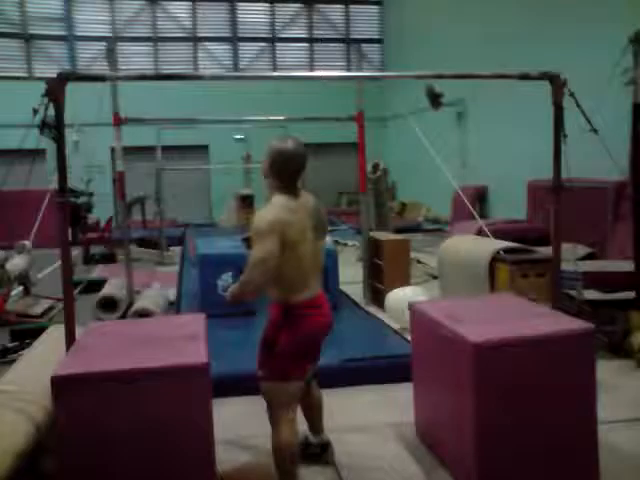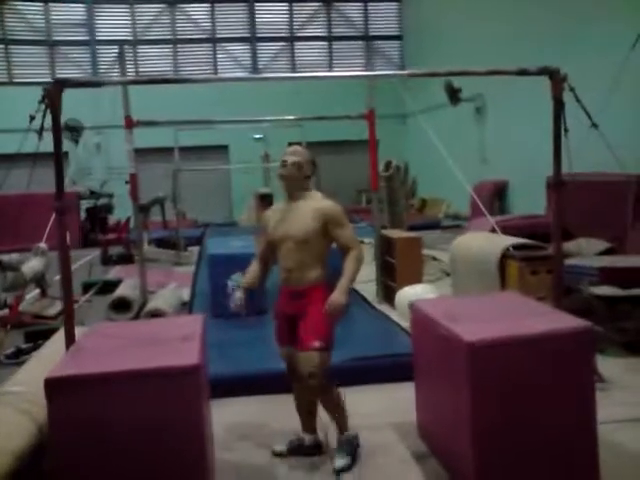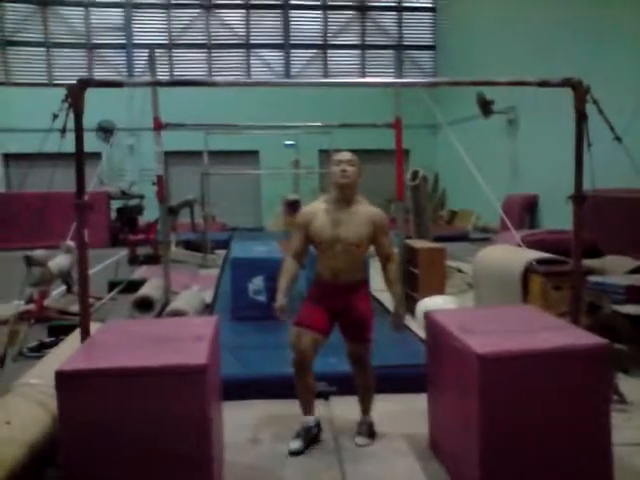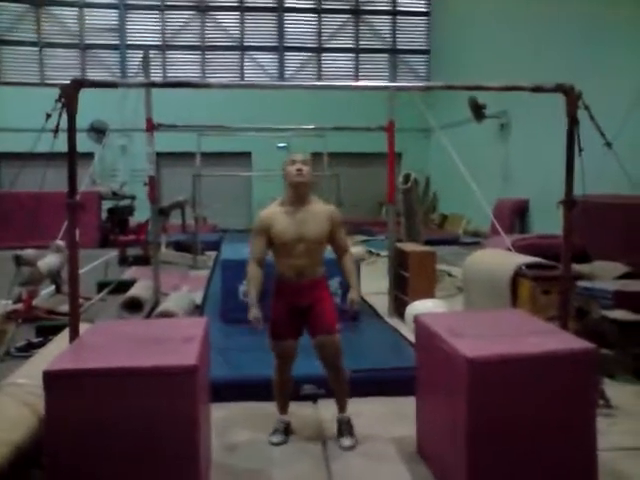
dt=0.7s
person 1, frame 1
left shoulder: (269, 217)
right shoulder: (312, 205)
left elbow: (257, 279)
left wrist: (235, 293)
left hip: (291, 316)
right hip: (319, 307)
left knee: (280, 408)
right knee: (304, 381)
right ankle: (318, 442)
person 1, frame 2
left shoulder: (326, 209)
right shoulder: (271, 215)
left elbow: (354, 251)
right elbow: (262, 259)
left wrist: (341, 290)
right wrist: (242, 288)
left hip: (316, 299)
right hip: (286, 297)
left knee: (314, 375)
right knee: (295, 373)
left ankle: (347, 437)
right ankle: (309, 438)
person 1, frame 3
left shoulder: (374, 217)
right shoulder: (309, 214)
left elbow: (388, 260)
right elbow: (294, 257)
left wrist: (398, 303)
right wrist: (281, 293)
left hip: (356, 293)
right hip: (320, 291)
left knee: (360, 360)
right knee: (300, 356)
left ankle: (365, 420)
right ankle: (310, 423)
person 1, frame 4
left shoulder: (329, 213)
right shoulder: (267, 217)
left elbow: (343, 252)
right elbow: (256, 262)
left wrist: (353, 287)
right wrist: (253, 303)
left hip: (318, 291)
right hip: (284, 293)
left knee: (332, 358)
right knee: (283, 361)
left ankle: (343, 417)
right ankle: (283, 420)
